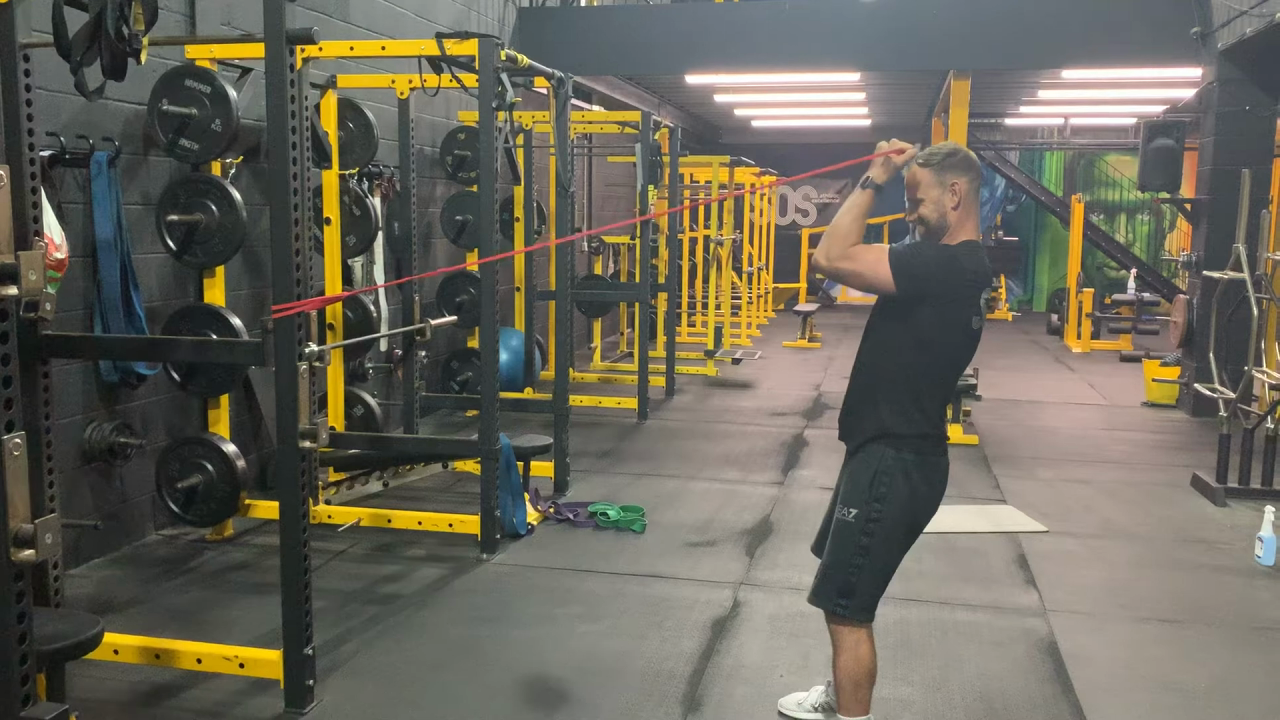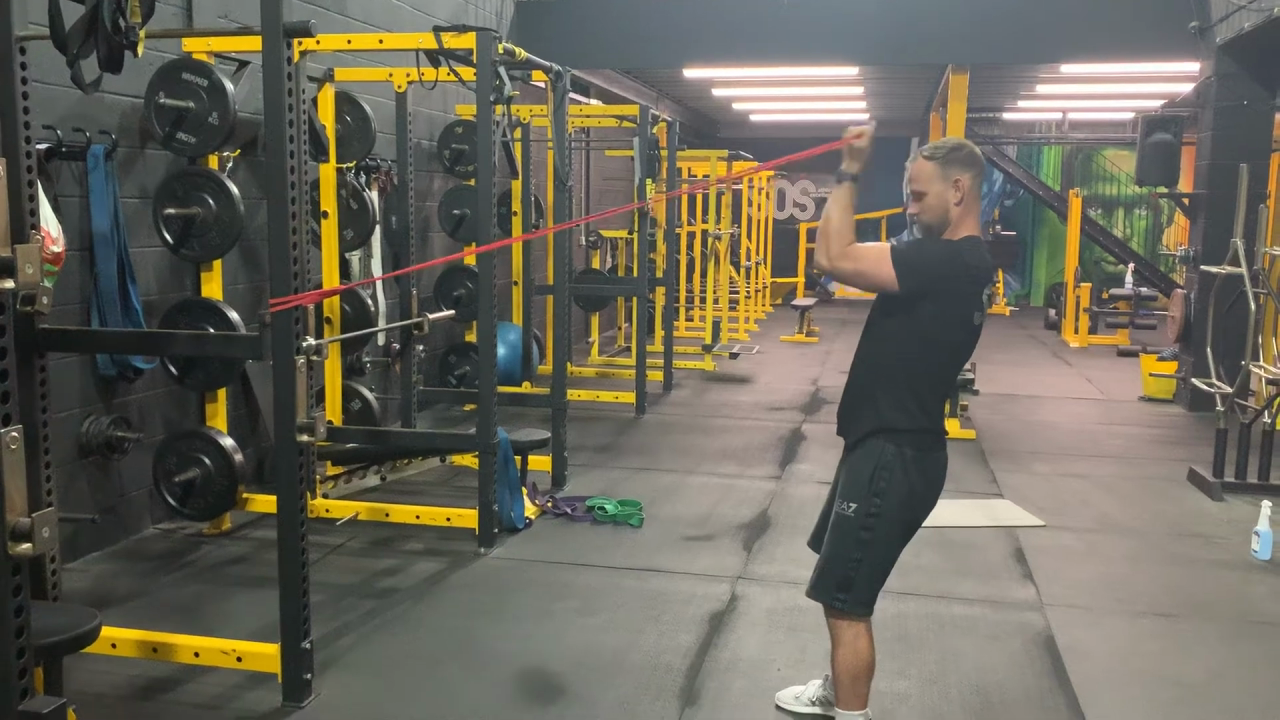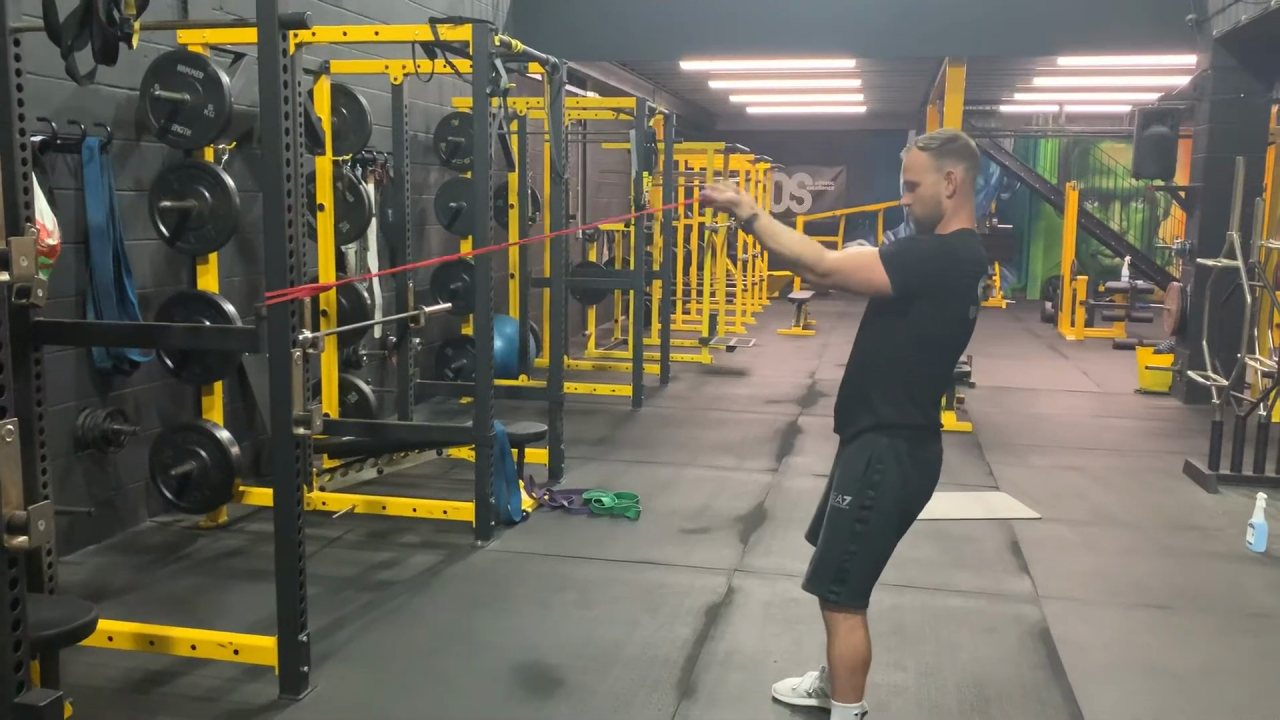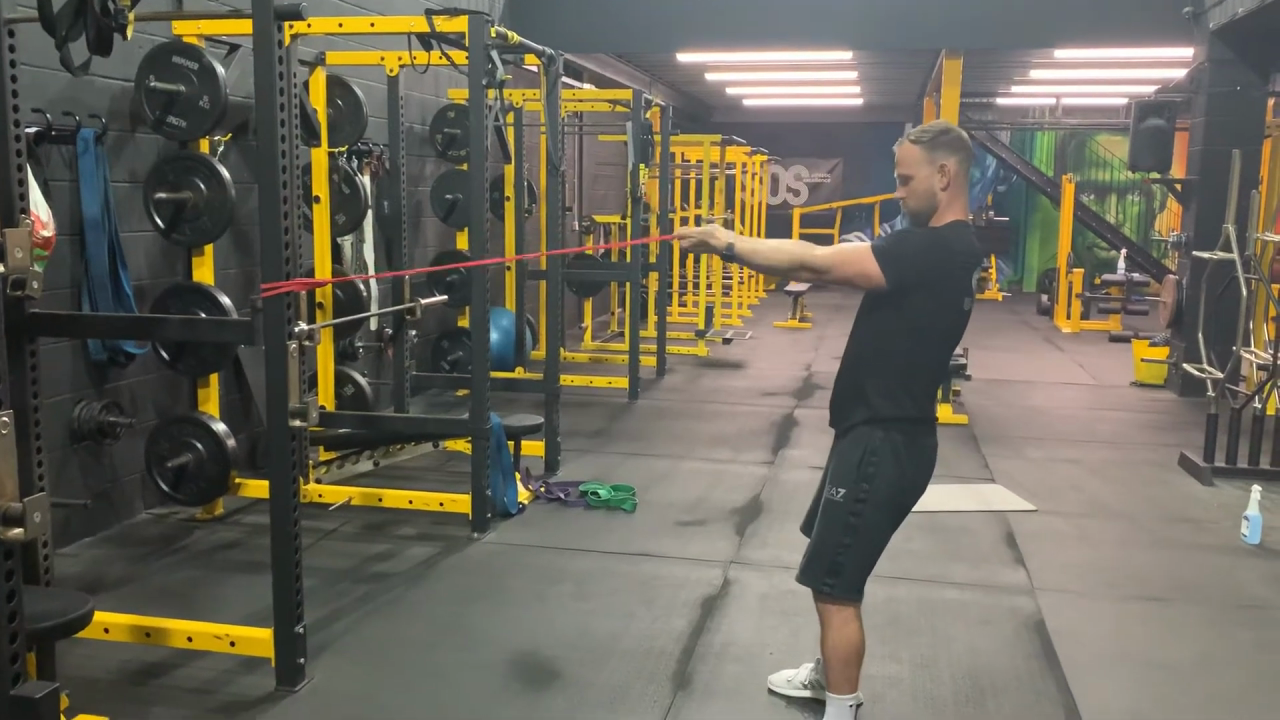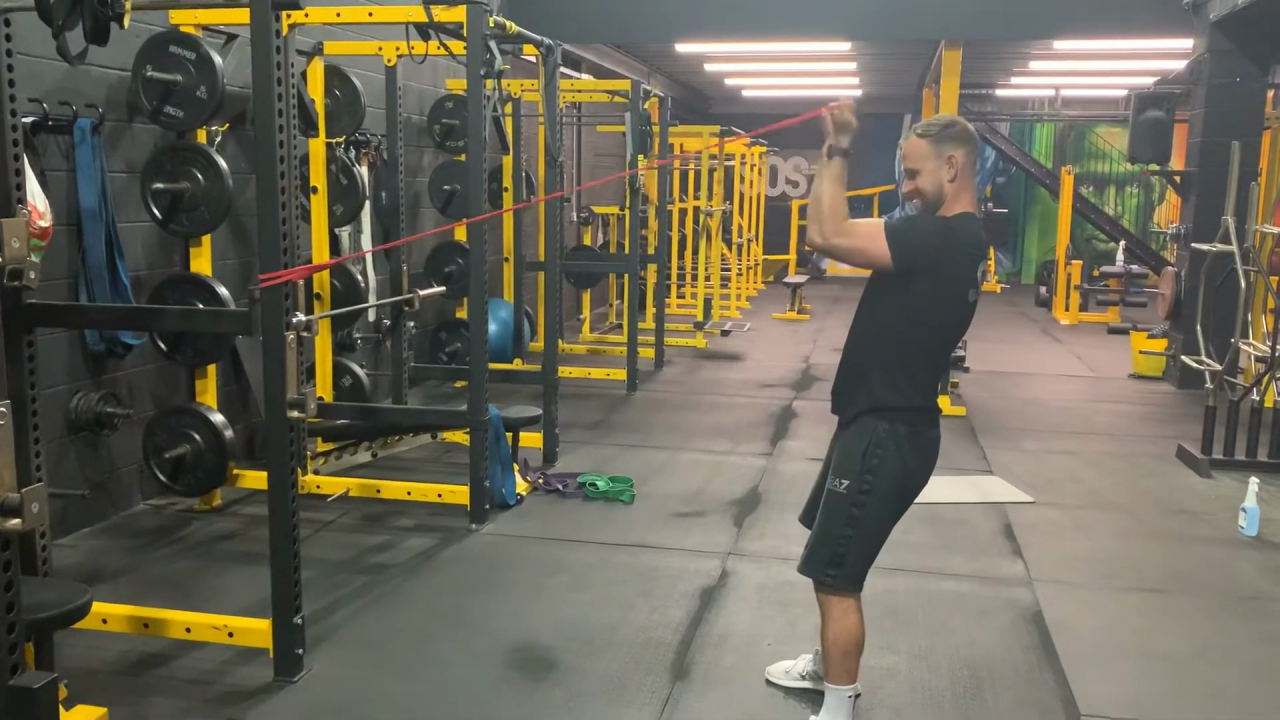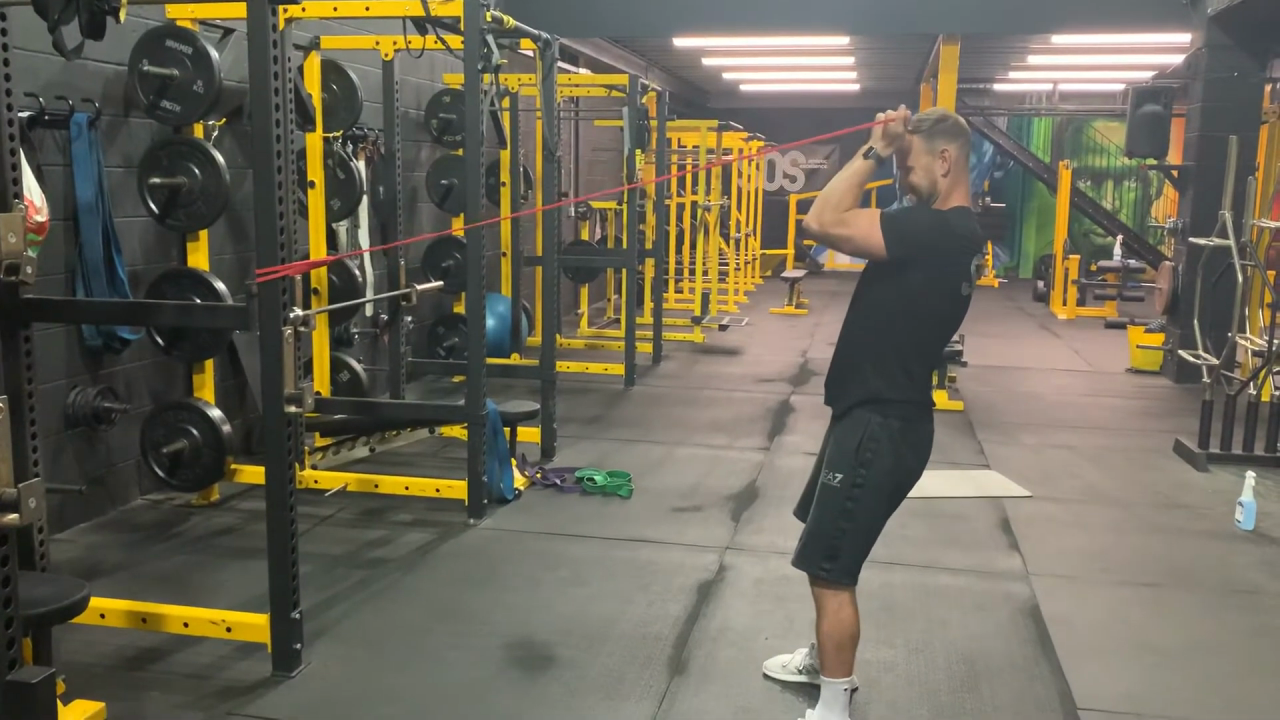
dt=0.5s
person 1, frame 1
left shoulder: (946, 267)
right shoulder: (955, 266)
left elbow: (832, 259)
left wrist: (873, 179)
left hip: (895, 462)
right hip: (893, 451)
left knee: (845, 606)
right knee: (842, 593)
person 1, frame 2
left shoulder: (949, 263)
right shoulder: (954, 262)
left elbow: (834, 259)
left wrist: (850, 172)
left hip: (894, 456)
right hip: (889, 445)
left knee: (844, 599)
right knee: (841, 587)
person 1, frame 3
left shoulder: (940, 258)
right shoulder: (947, 254)
left elbow: (824, 269)
right elbow: (848, 268)
left wrist: (749, 212)
left hip: (890, 449)
right hip: (887, 438)
left knee: (840, 593)
right knee: (839, 581)
person 1, frame 4
left shoulder: (936, 250)
right shoulder: (941, 246)
left elbow: (818, 264)
right elbow: (842, 260)
left wrist: (728, 243)
left hip: (885, 442)
right hip: (883, 431)
left knee: (832, 584)
right knee: (833, 568)
person 1, frame 5
left shoulder: (945, 239)
right shoulder: (946, 237)
left elbow: (827, 236)
right elbow: (848, 236)
left wrist: (836, 150)
left hip: (887, 433)
right hip: (882, 421)
left knee: (834, 574)
right knee: (831, 559)
right ankle: (829, 665)
person 1, frame 6
left shoulder: (938, 232)
right shoulder: (946, 230)
left elbow: (823, 222)
right elbow: (843, 226)
left wrist: (873, 152)
left hip: (881, 424)
right hip: (878, 413)
left knee: (829, 568)
right knee: (828, 554)
right ankle: (827, 660)
